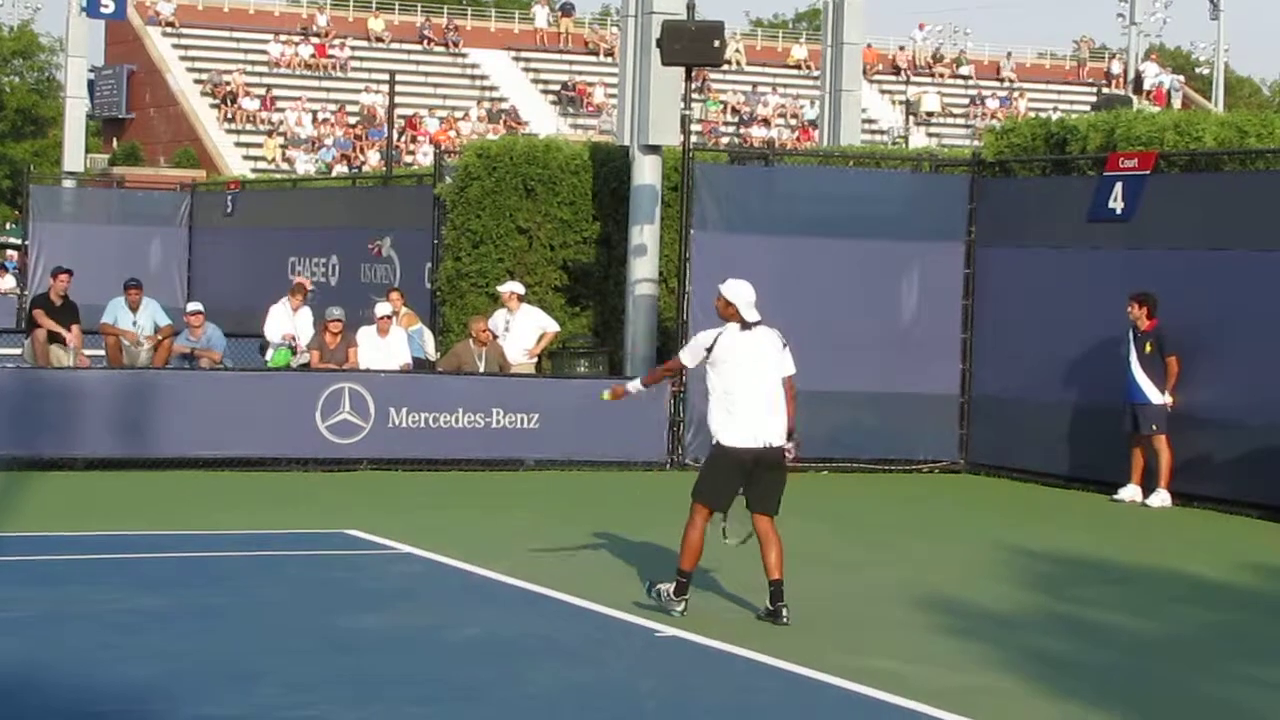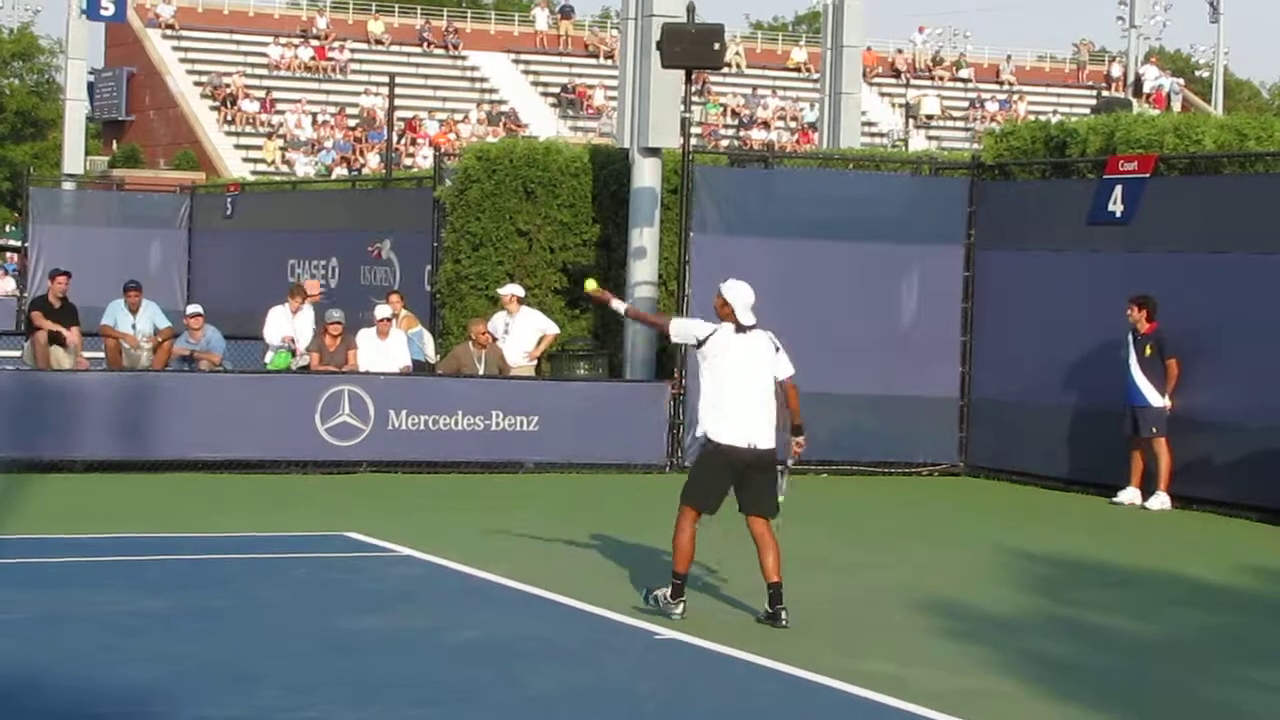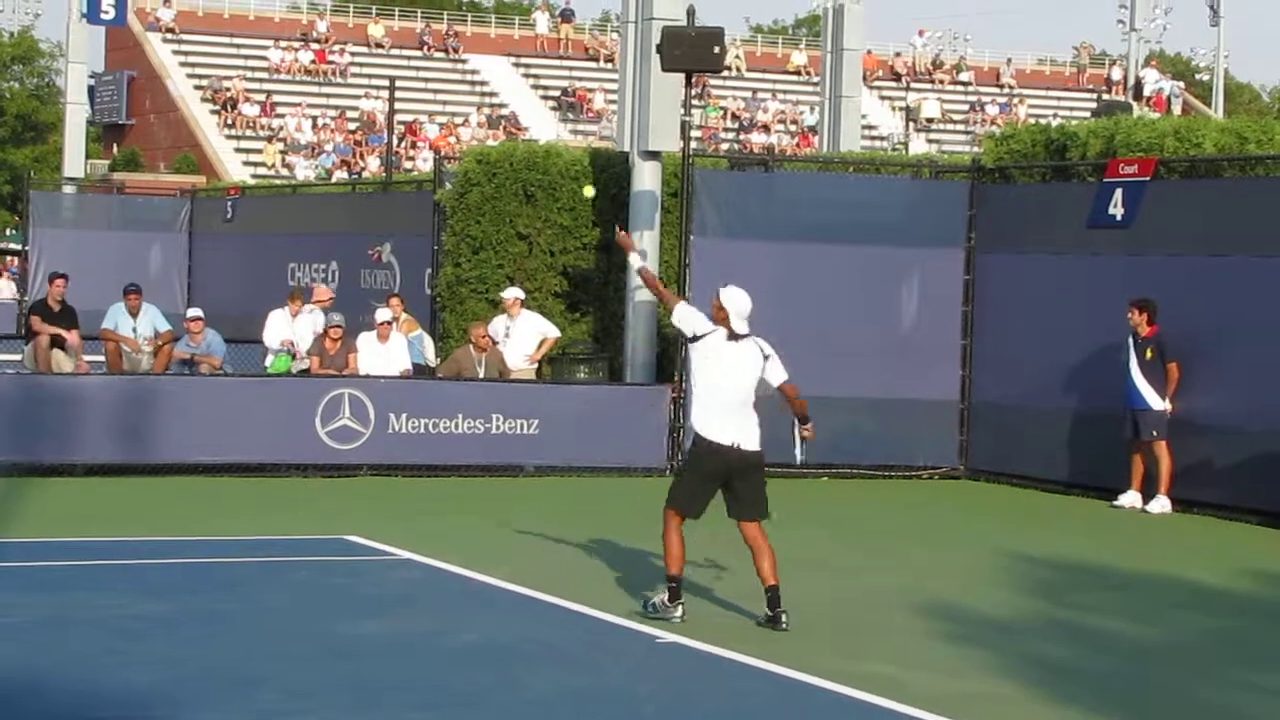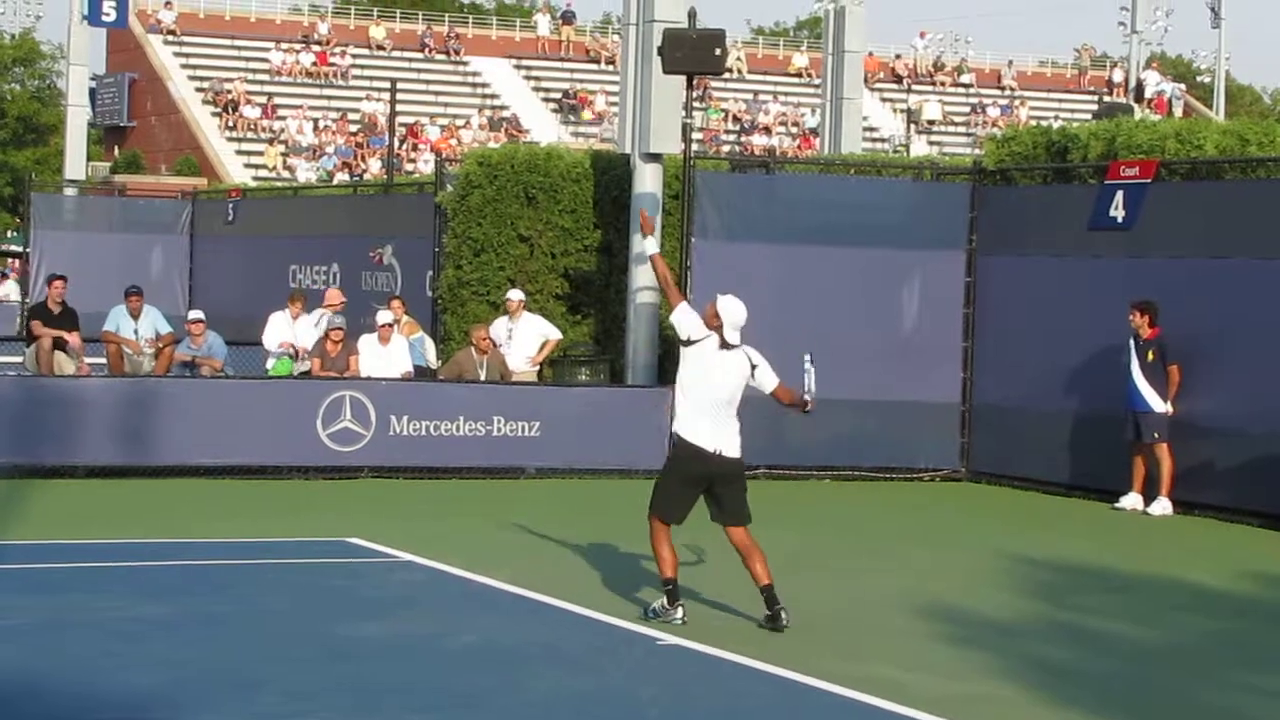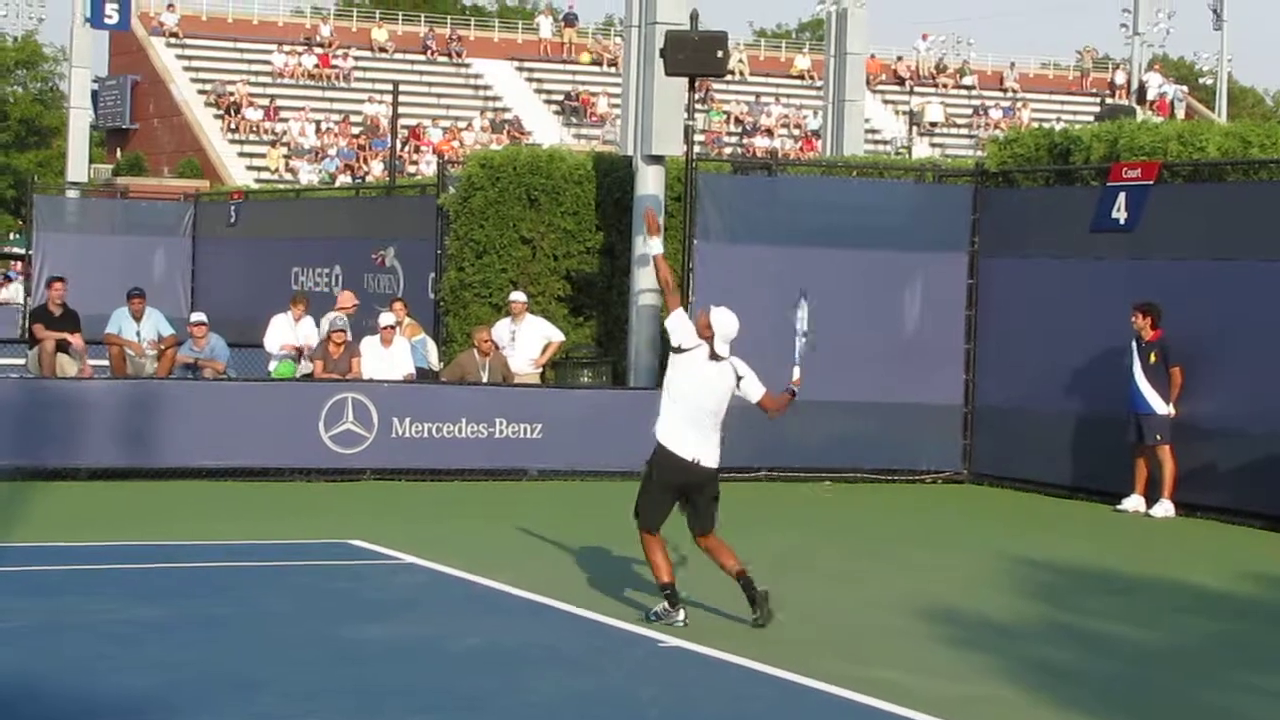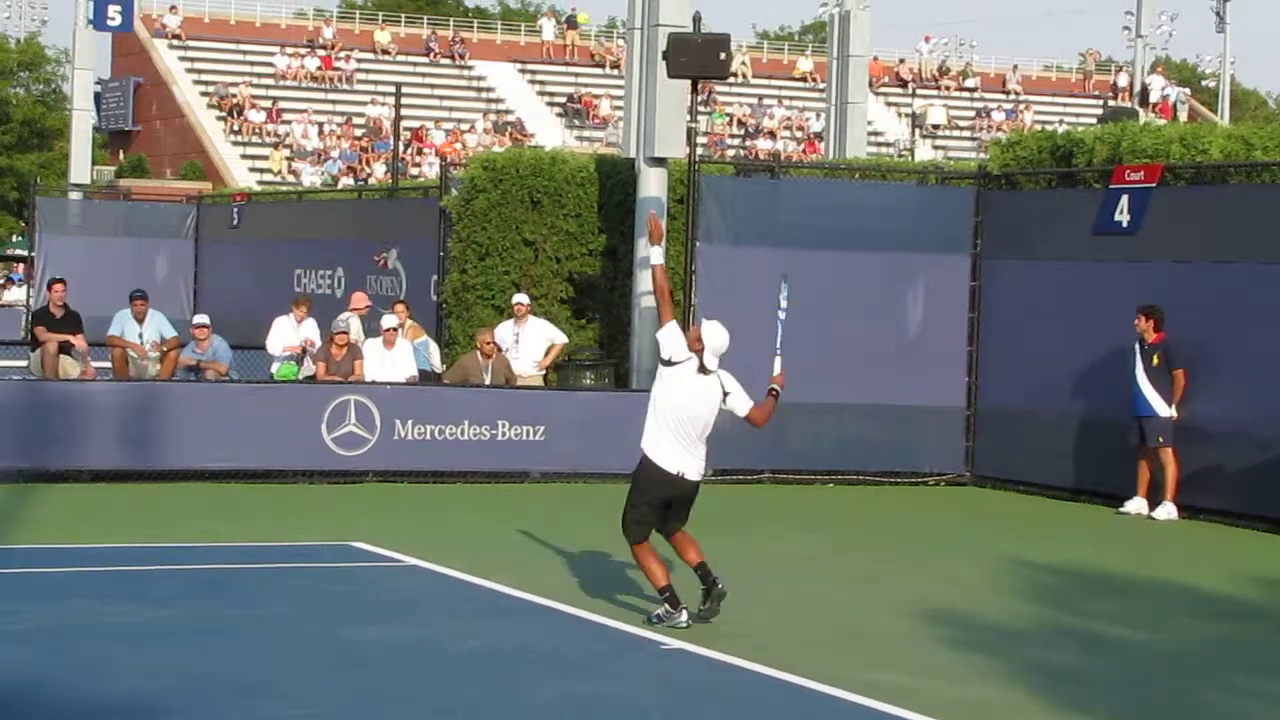
dt=0.1s
person 1, frame 1
left shoulder: (713, 339)
right shoulder: (774, 339)
left elbow: (671, 369)
right elbow: (790, 392)
left wrist: (631, 387)
right wrist: (788, 439)
left hip: (733, 445)
right hip: (772, 446)
left knee: (700, 513)
right knee: (764, 521)
left ankle: (678, 593)
right ankle: (777, 603)
person 1, frame 2
left shoulder: (706, 334)
right shoulder: (769, 341)
left elbow: (659, 321)
right elbow: (791, 392)
left wrist: (614, 302)
right wrist: (797, 433)
left hip: (723, 445)
right hip: (763, 448)
left knee: (689, 514)
right knee: (760, 524)
left ankle: (675, 596)
right ankle: (776, 605)
person 1, frame 3
left shoulder: (703, 333)
right shoulder: (760, 349)
left elbow: (664, 293)
right elbow: (791, 394)
left wrist: (632, 256)
right wrist: (805, 421)
left hip: (710, 448)
right hip: (749, 452)
left knee: (672, 519)
right knee: (752, 529)
left ankle: (672, 600)
right ankle: (775, 608)
person 1, frame 4
left shoulder: (695, 338)
right shoulder: (748, 358)
left elbow: (669, 286)
right elbow: (784, 396)
left wrist: (650, 241)
right wrist: (805, 402)
left hip: (691, 452)
right hip: (727, 457)
left knee: (659, 523)
right knee: (738, 533)
left ankle: (672, 604)
right ankle: (773, 607)
person 1, frame 5
left shoulder: (686, 344)
right shoulder: (736, 369)
left elbow: (668, 289)
right elbow: (772, 405)
left wrist: (654, 241)
right wrist: (792, 390)
left hip: (671, 457)
right hip: (707, 466)
left knee: (648, 530)
right knee: (706, 536)
left ankle: (672, 605)
right ankle: (754, 593)
person 1, frame 6
left shoulder: (675, 359)
right shoulder: (722, 383)
left elbow: (663, 297)
right elbow: (759, 419)
left wrist: (656, 248)
right wrist: (775, 390)
left hip: (656, 469)
right hip: (689, 476)
left knee: (638, 540)
right knee: (673, 532)
left ankle: (673, 607)
right ankle: (710, 582)
person 2, frame 1
left shoulder: (1158, 334)
right shoulder: (1132, 333)
left elbow: (1173, 367)
left wrist: (1166, 393)
right wrist: (1133, 390)
left hip: (1153, 399)
right hip: (1135, 398)
left knee: (1159, 442)
right knee: (1136, 442)
left ankle: (1163, 492)
right ankle: (1134, 487)
person 2, frame 2
left shoulder: (1157, 337)
right shoulder: (1132, 336)
left elbow: (1173, 369)
left wrist: (1166, 396)
right wrist: (1133, 393)
left hip: (1153, 402)
right hip: (1134, 400)
left knee: (1159, 445)
right knee: (1136, 444)
left ankle: (1162, 495)
right ankle: (1134, 490)
person 2, frame 3
left shoulder: (1158, 340)
right shoulder: (1132, 339)
left elbow: (1174, 373)
left wrist: (1166, 399)
right wrist: (1133, 396)
left hip: (1153, 405)
right hip: (1135, 404)
left knee: (1159, 448)
right knee: (1136, 448)
left ankle: (1162, 499)
right ankle: (1134, 493)
person 2, frame 4
left shoulder: (1160, 342)
right shoulder: (1133, 341)
left elbow: (1175, 375)
left wrist: (1167, 402)
right wrist: (1134, 399)
left hip: (1154, 407)
right hip: (1136, 406)
left knee: (1161, 450)
right knee: (1138, 450)
left ankle: (1164, 501)
right ankle: (1135, 496)
person 2, frame 5
left shoulder: (1162, 344)
right shoulder: (1135, 343)
left elbow: (1177, 377)
left wrist: (1170, 404)
right wrist: (1136, 401)
left hip: (1157, 409)
right hip: (1139, 408)
left knee: (1163, 452)
right knee: (1140, 452)
left ankle: (1166, 503)
right ankle: (1138, 498)
person 2, frame 6
left shoulder: (1165, 347)
right shoulder: (1138, 346)
left elbow: (1180, 379)
left wrist: (1172, 406)
right wrist: (1139, 403)
left hip: (1159, 412)
right hip: (1141, 410)
left knee: (1165, 454)
right knee: (1143, 454)
left ankle: (1168, 505)
right ankle: (1140, 500)
